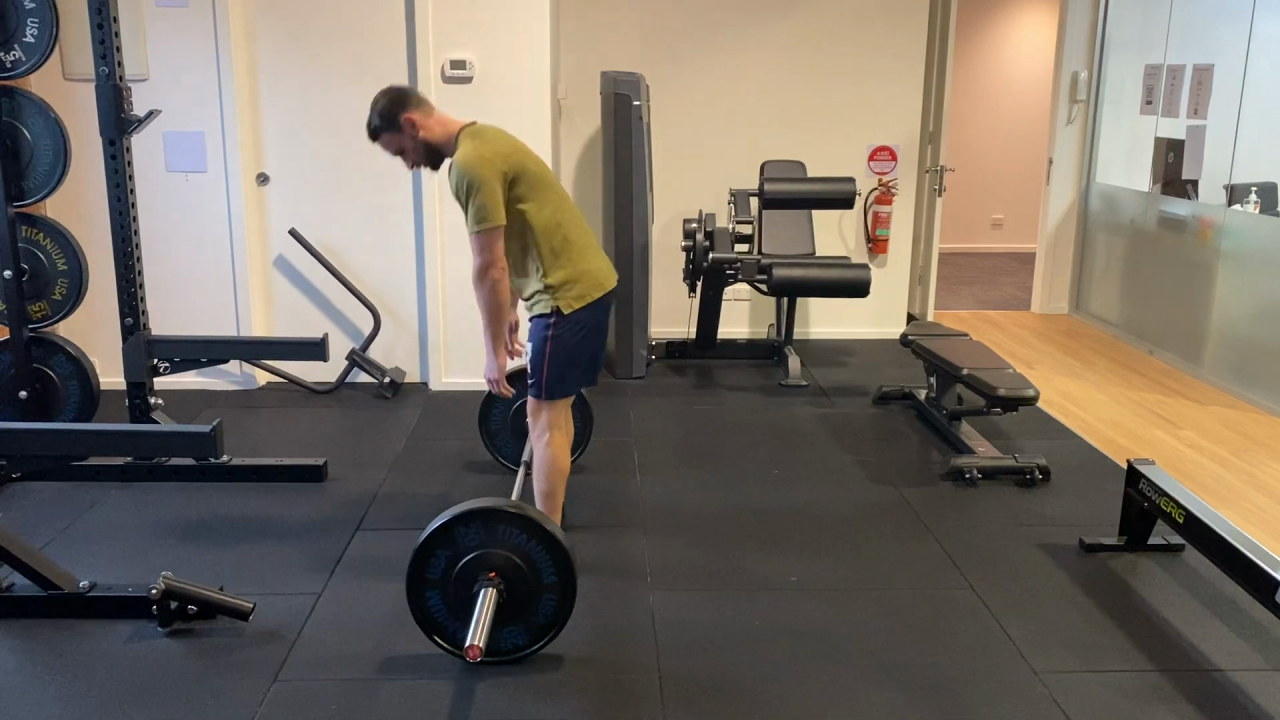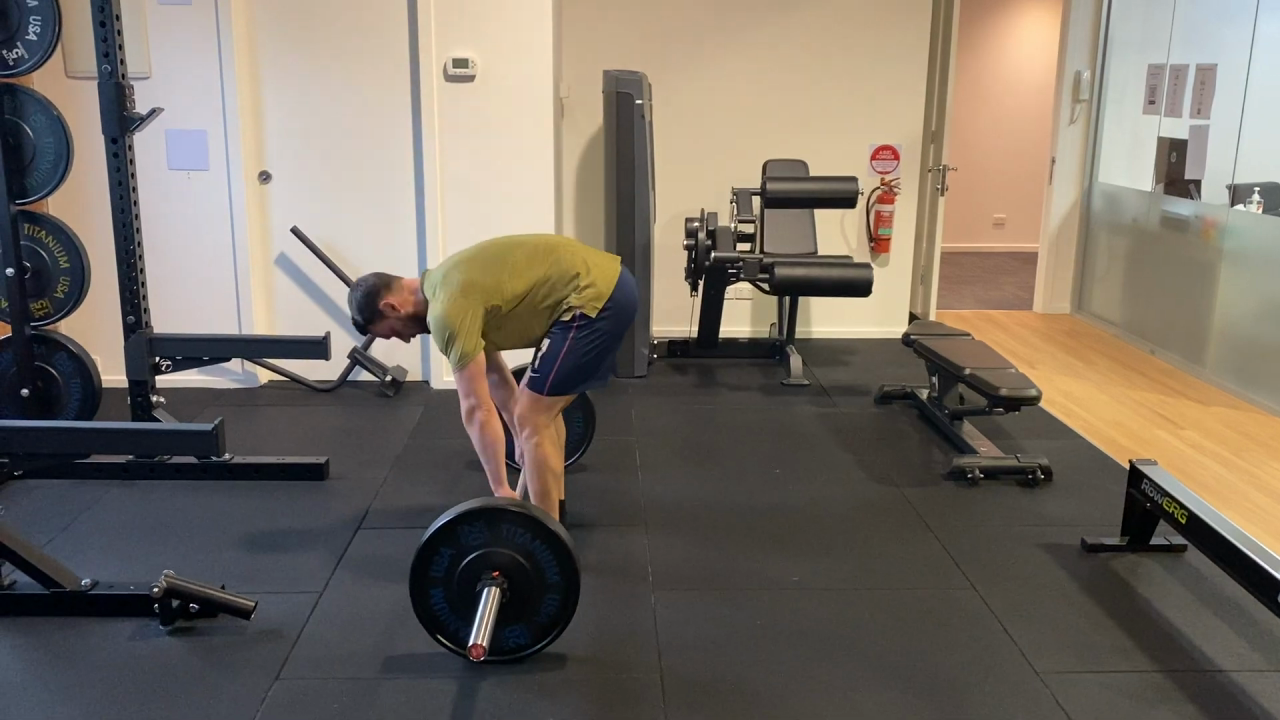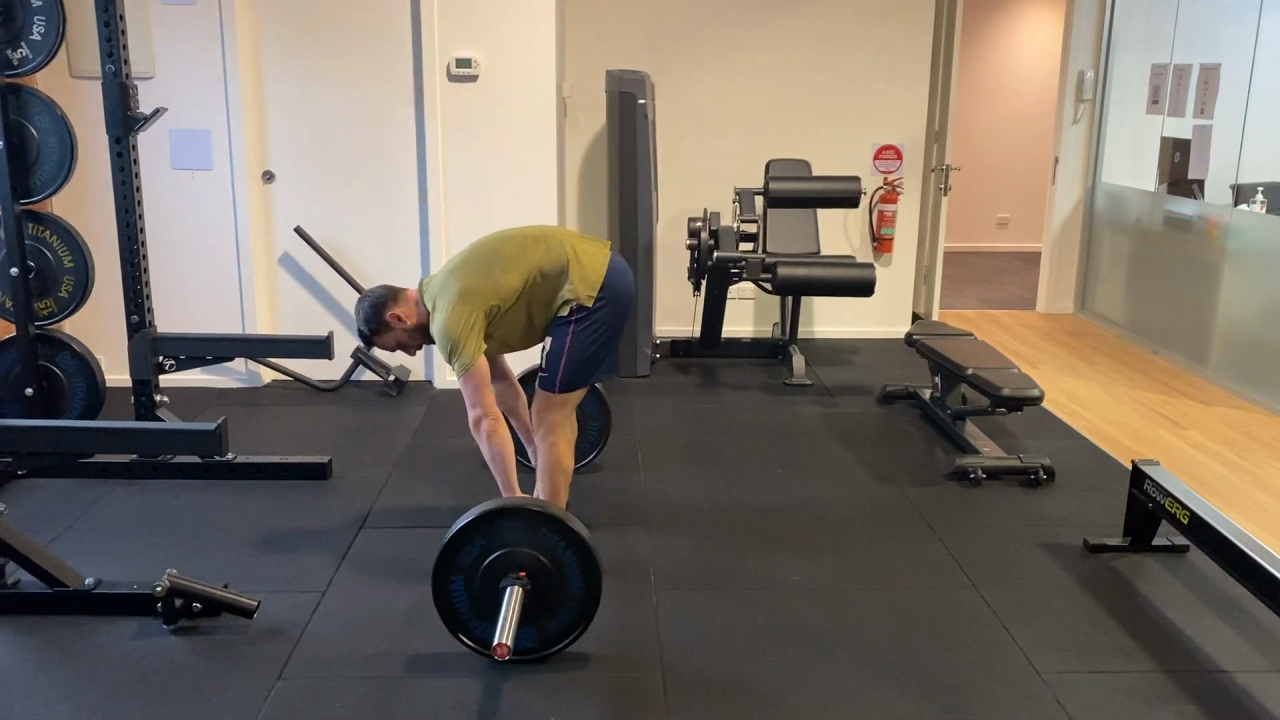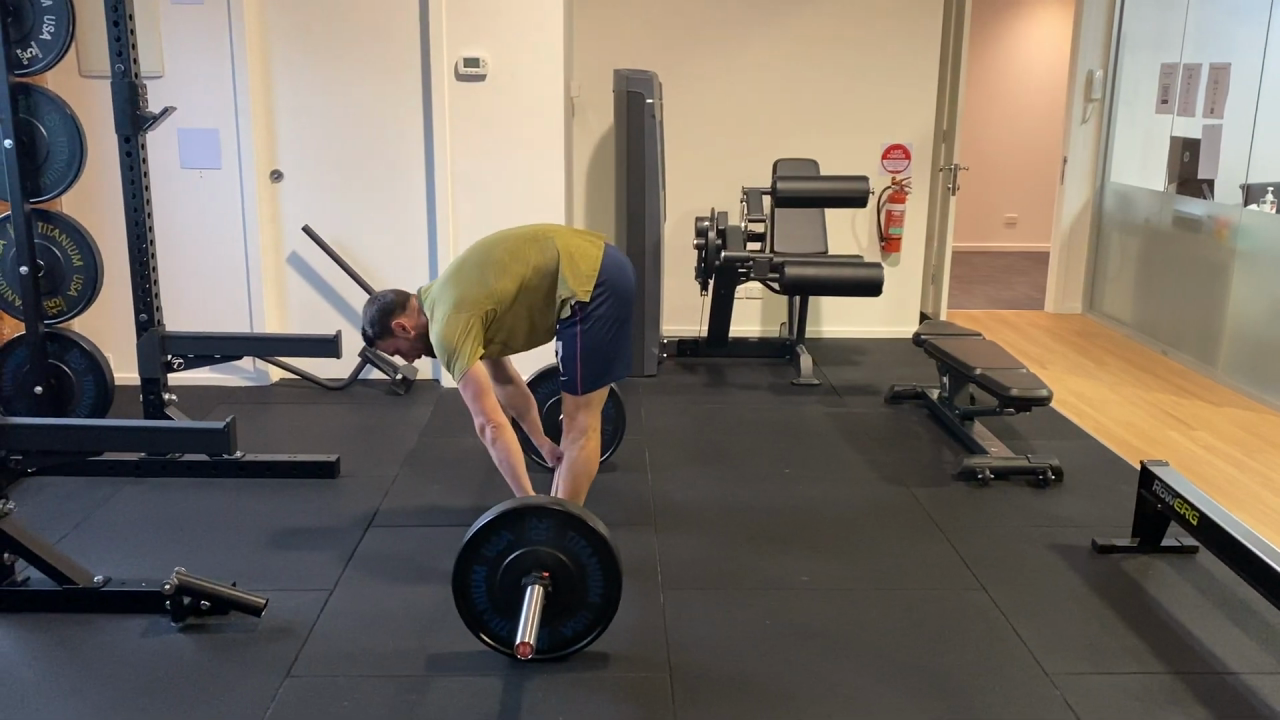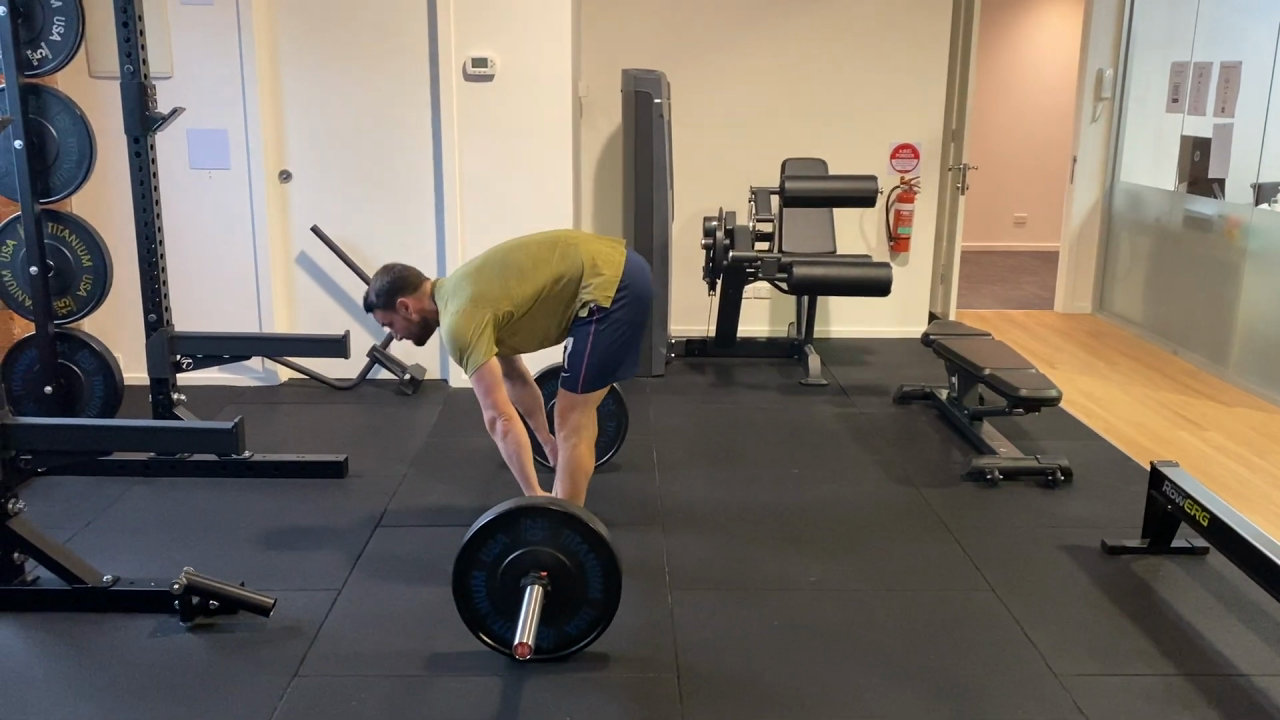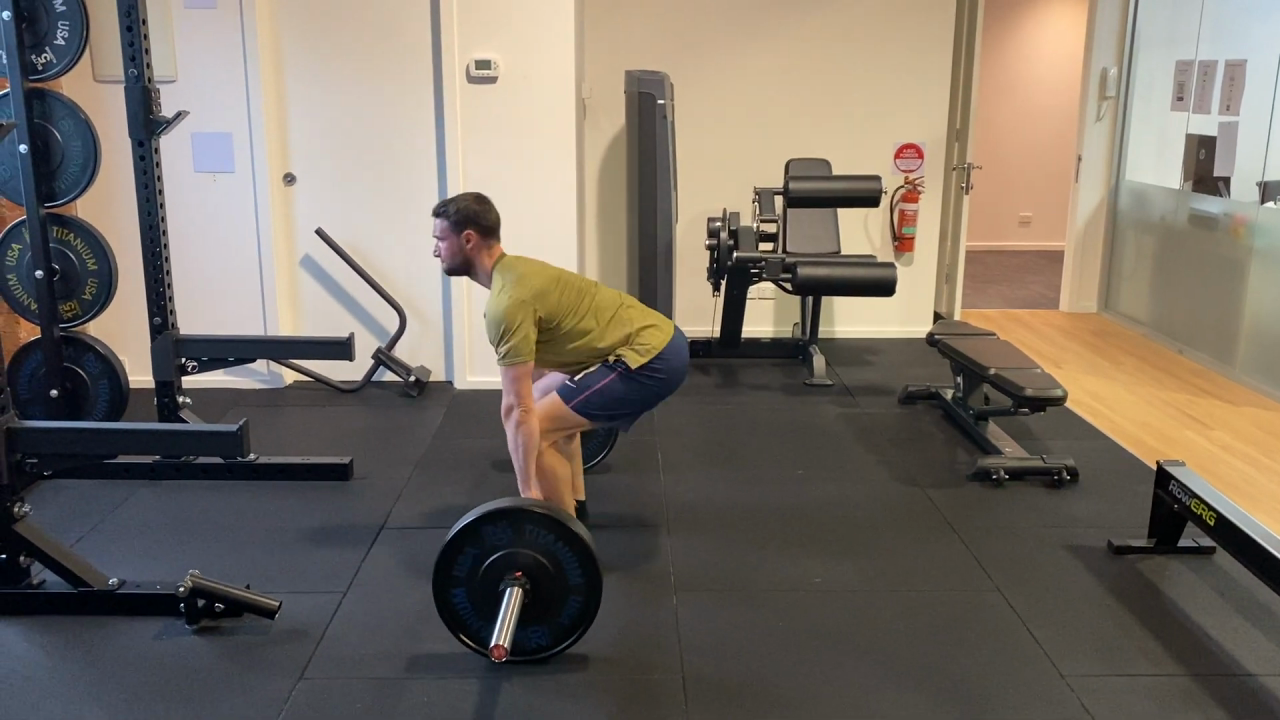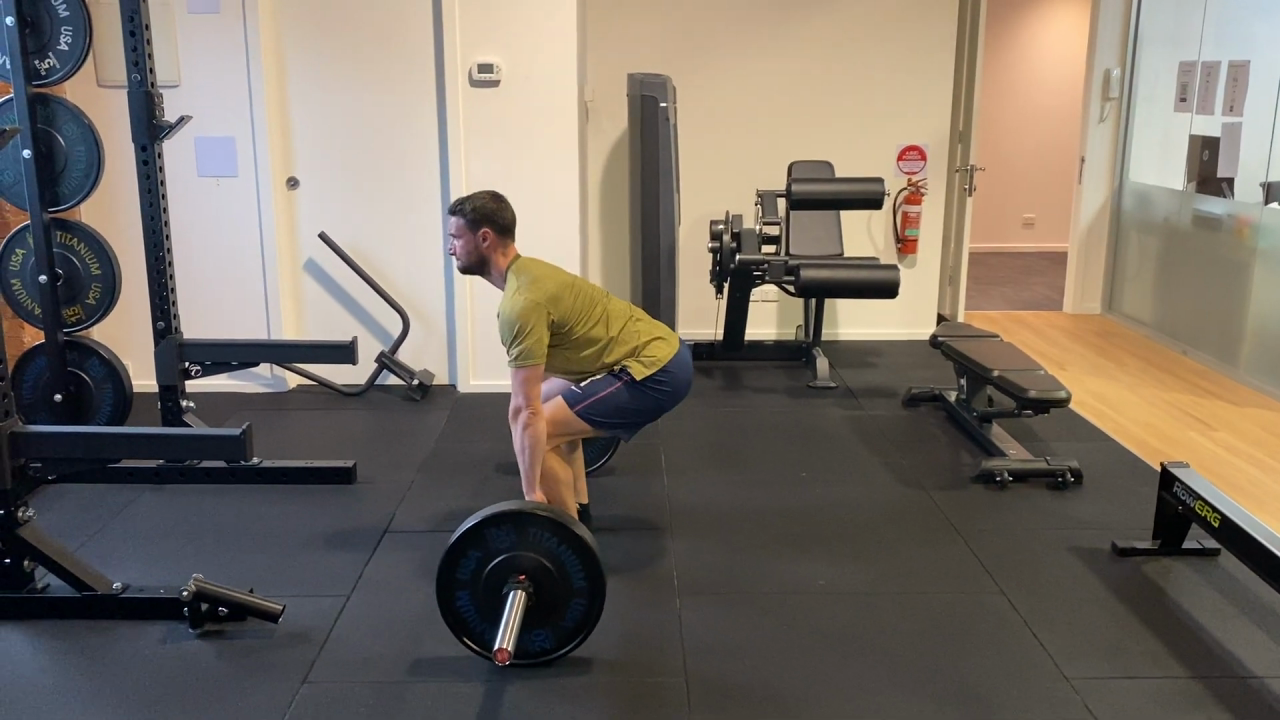
dt=0.5s
person 1, frame 1
left shoulder: (471, 163)
right shoulder: (486, 144)
left elbow: (490, 268)
left wrist: (494, 352)
right wrist: (508, 320)
left hip: (569, 293)
right hip: (579, 283)
left knee: (545, 414)
right knee: (553, 408)
right ankle: (547, 520)
person 1, frame 2
left shoulder: (447, 313)
right shoulder: (444, 288)
left elbow: (477, 409)
right elbow: (494, 373)
left wrist: (500, 489)
right wrist: (522, 438)
left hip: (596, 296)
right hip: (607, 282)
left knee: (533, 417)
right knee: (540, 407)
right ankle: (554, 514)
person 1, frame 3
left shoulder: (450, 319)
right shoulder: (446, 298)
left elbow: (484, 417)
right elbow: (499, 380)
left wrist: (513, 498)
right wrist: (533, 444)
left hip: (590, 285)
right hip: (603, 271)
left knee: (548, 418)
right knee: (555, 410)
person 1, frame 4
left shoulder: (448, 327)
right shoulder: (449, 303)
left elbow: (490, 423)
right elbow: (506, 382)
right wrist: (543, 443)
left hip: (589, 278)
right hip: (600, 264)
left knee: (580, 419)
right knee: (577, 412)
person 1, frame 5
left shoulder: (459, 321)
right shoulder: (460, 297)
left elbow: (499, 418)
right elbow: (515, 378)
left wrist: (535, 497)
right wrist: (547, 440)
left hip: (609, 283)
left knee: (572, 416)
right knee: (575, 412)
person 1, frame 6
left shoulder: (506, 303)
right shoulder: (515, 274)
left elbow: (517, 409)
right elbow: (535, 369)
left wrist: (528, 492)
left hip: (649, 361)
right hip: (653, 343)
left knee: (536, 429)
right knee: (546, 404)
right ankle: (573, 508)
person 1, frame 7
left shoulder: (521, 303)
right shoulder: (528, 274)
left elbow: (525, 411)
left wrist: (531, 495)
left hip: (655, 372)
right hip: (659, 354)
left knee: (539, 431)
right knee: (550, 410)
right ankle: (576, 510)
